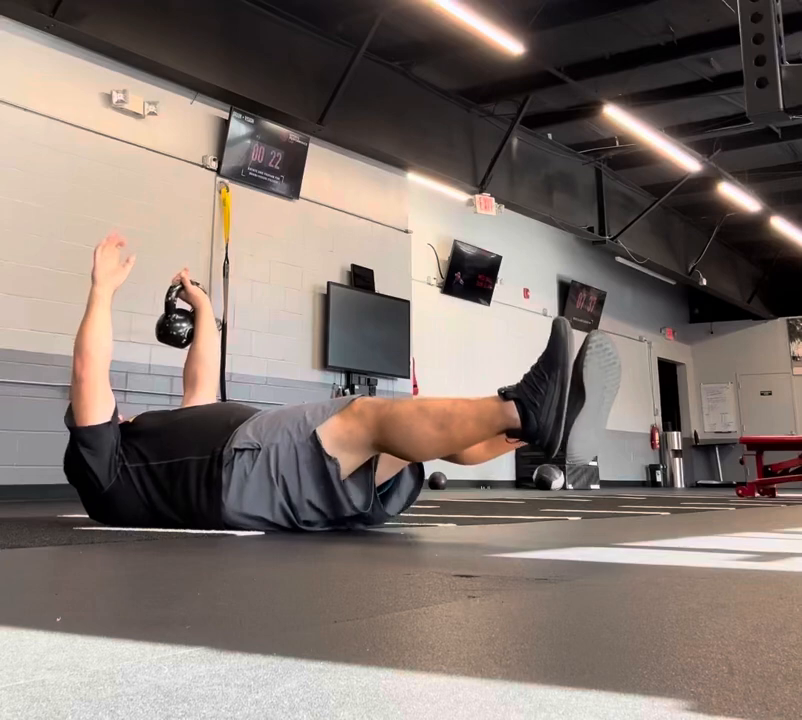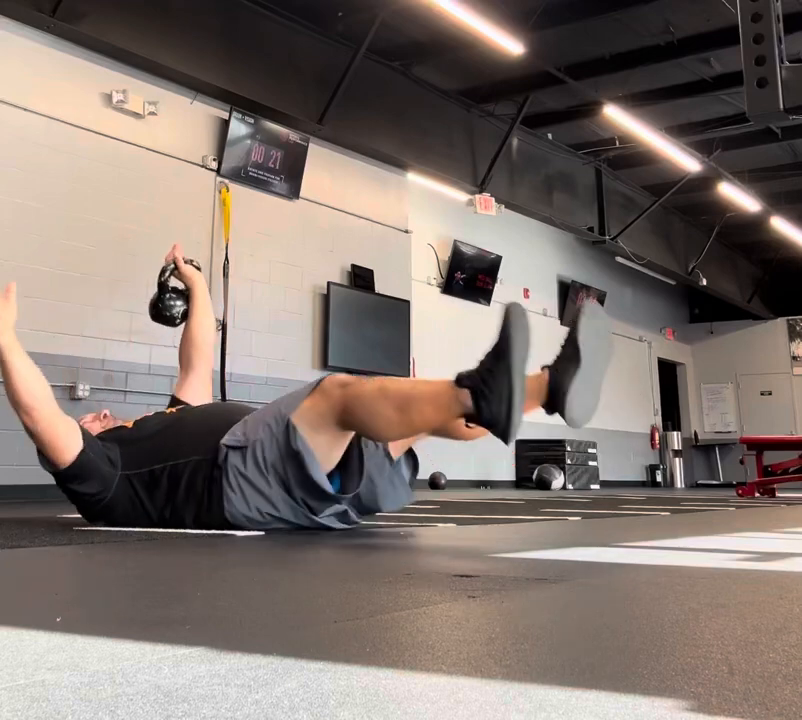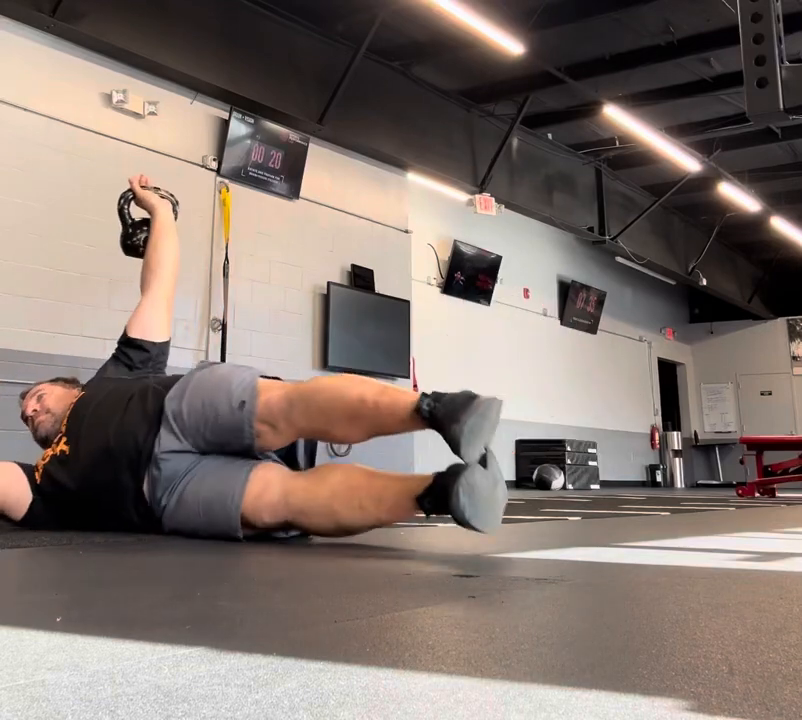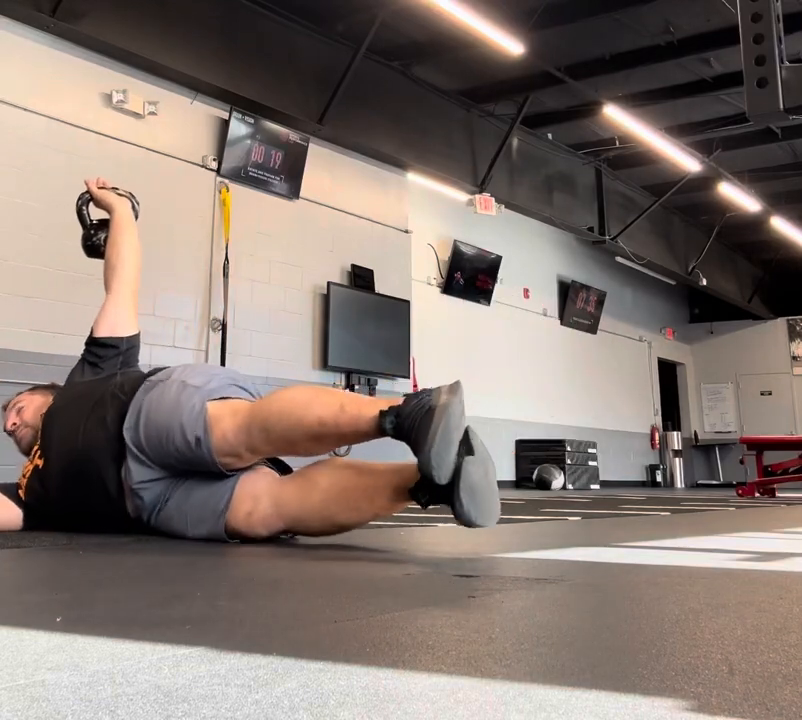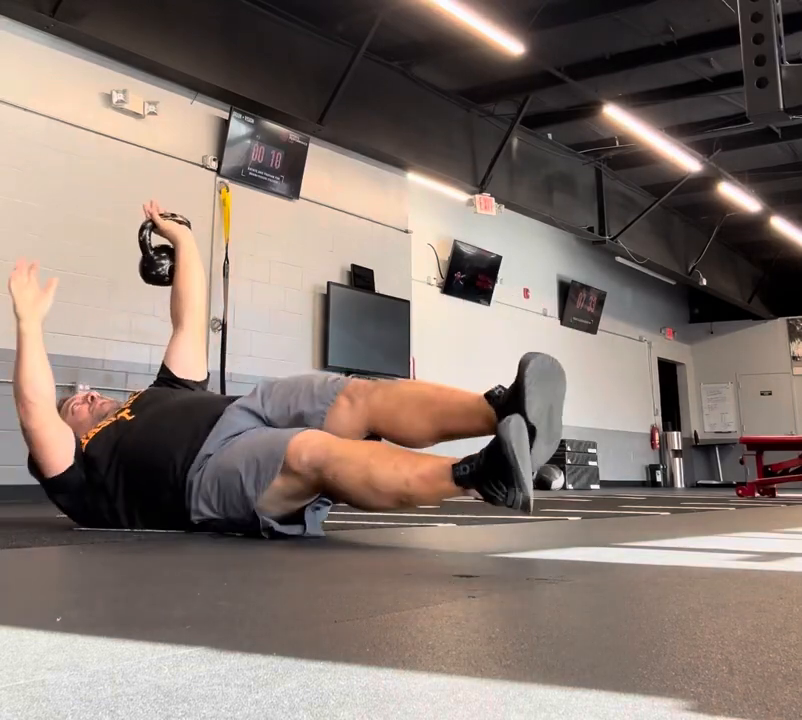
dt=1s
person 1, frame 1
left shoulder: (167, 437)
right shoulder: (104, 466)
left elbow: (201, 385)
right elbow: (89, 376)
left wrist: (201, 307)
right wrist: (102, 288)
left hip: (300, 476)
right hip: (244, 467)
left knee: (444, 435)
right knee: (369, 415)
left ankle: (553, 423)
right ankle: (522, 409)
person 1, frame 2
left shoulder: (168, 426)
right shoulder: (101, 468)
left elbow: (198, 369)
left wrist: (195, 285)
left hip: (313, 484)
right hip: (243, 471)
left knee: (435, 406)
right knee: (340, 392)
left ankle: (553, 387)
right ankle: (482, 396)
person 1, frame 3
left shoulder: (116, 376)
right shoulder: (49, 484)
left elbow: (157, 294)
left wrist: (160, 213)
right hip: (175, 485)
left knee: (288, 406)
right knee: (277, 498)
left ankle: (436, 410)
right ankle: (439, 491)
person 1, frame 4
left shoulder: (92, 376)
left elbow: (121, 291)
left wrist: (119, 210)
right hip: (162, 493)
left knee: (240, 429)
right knee: (263, 508)
left ankle: (408, 414)
right ankle: (433, 481)
person 1, frame 5
left shoulder: (159, 398)
right shoulder: (82, 472)
left elbow: (190, 323)
right elbow: (36, 412)
left wrist: (182, 239)
right wrist: (28, 323)
right hip: (212, 471)
left knee: (364, 398)
right knee: (312, 453)
left ankle: (503, 410)
right ankle: (479, 474)
